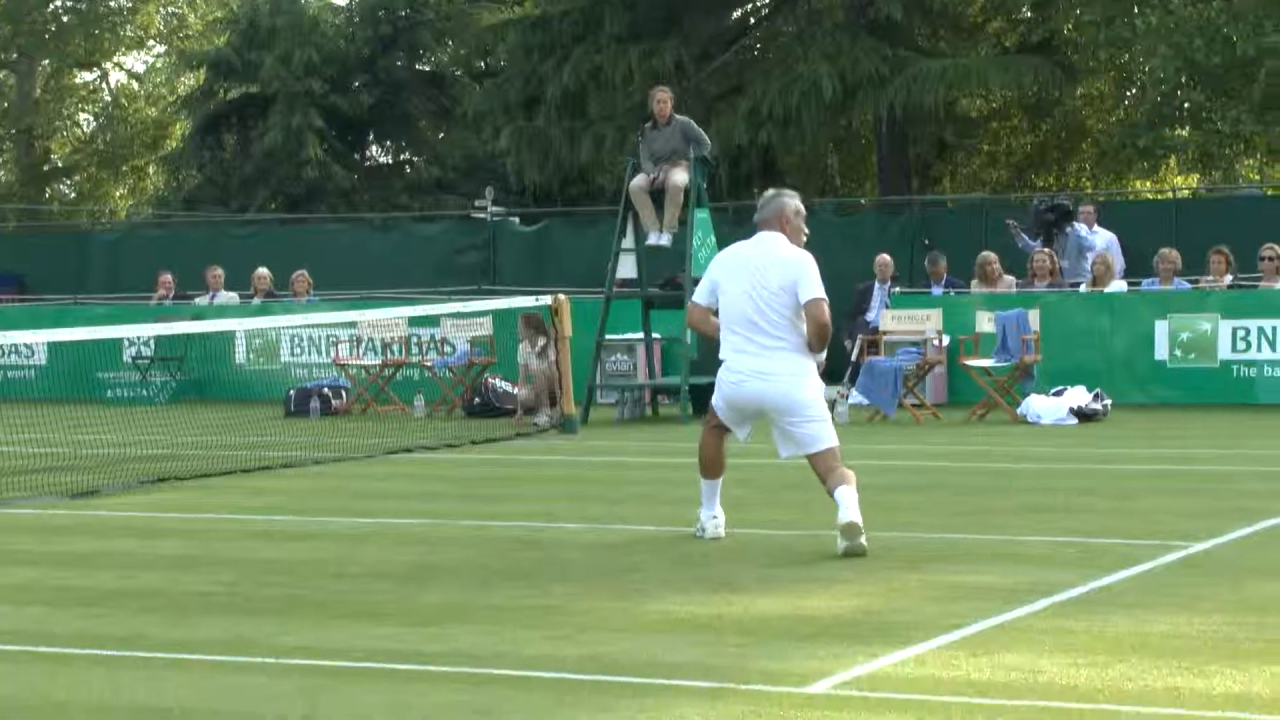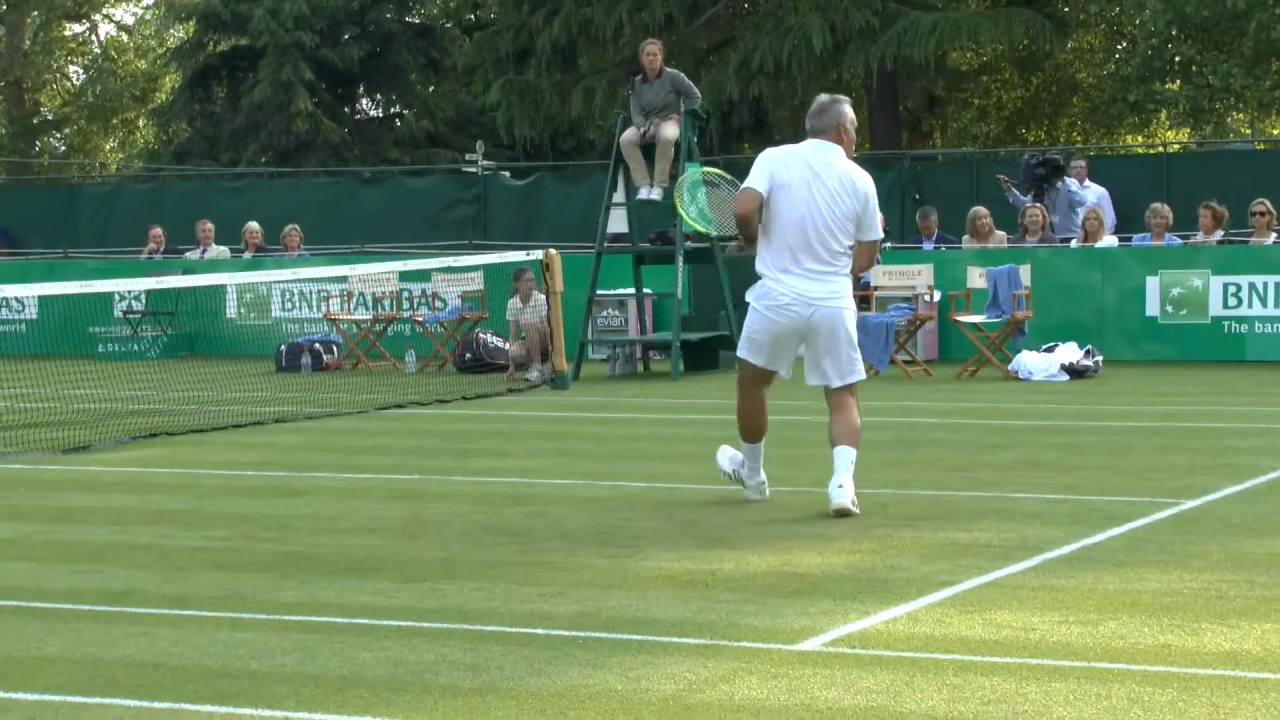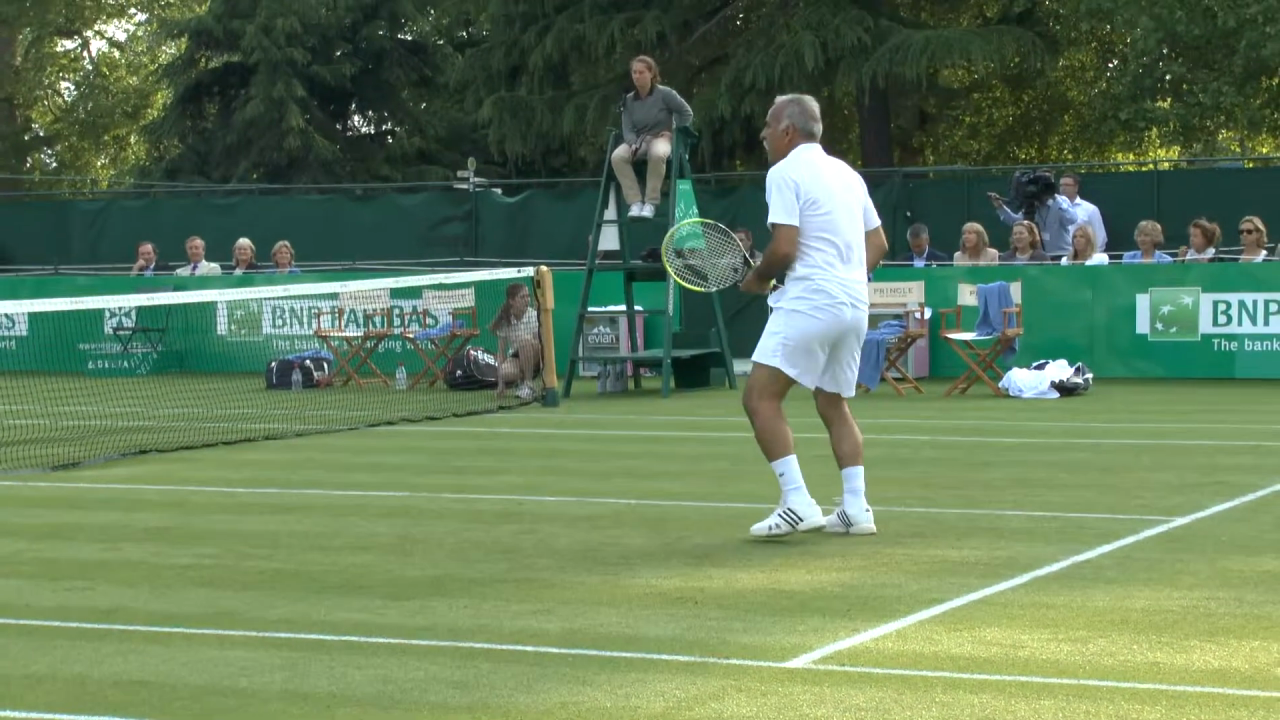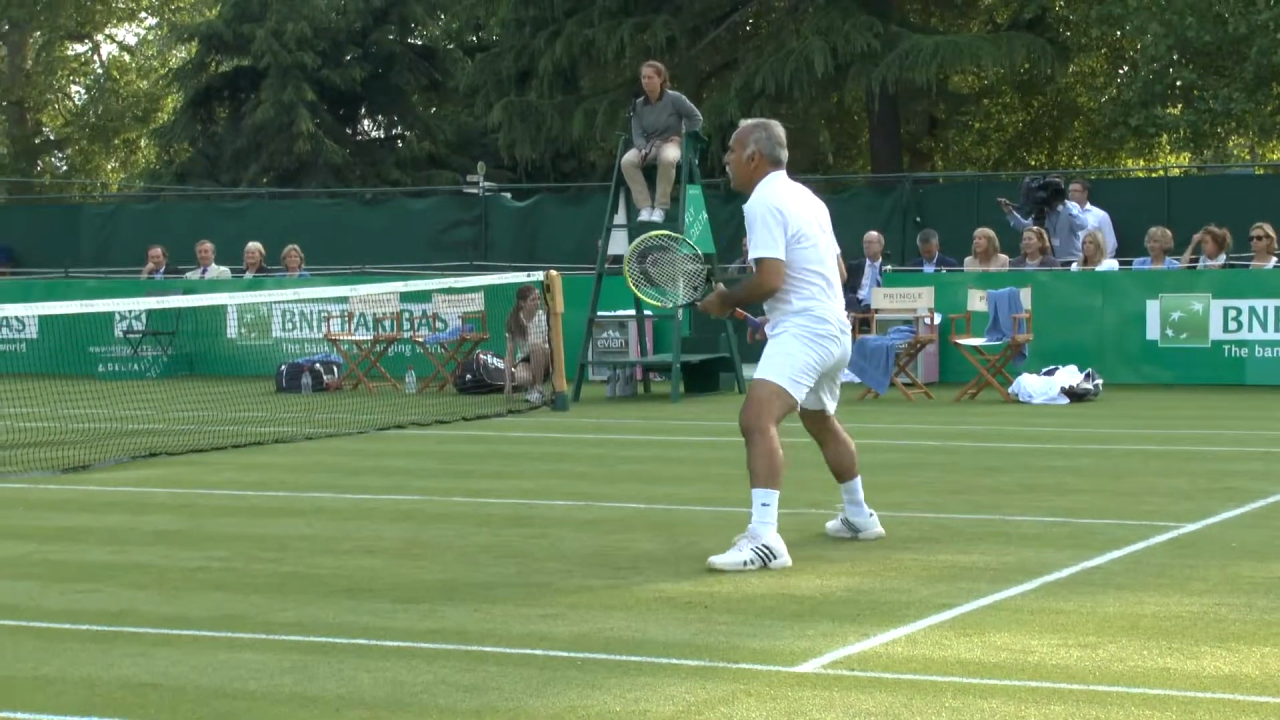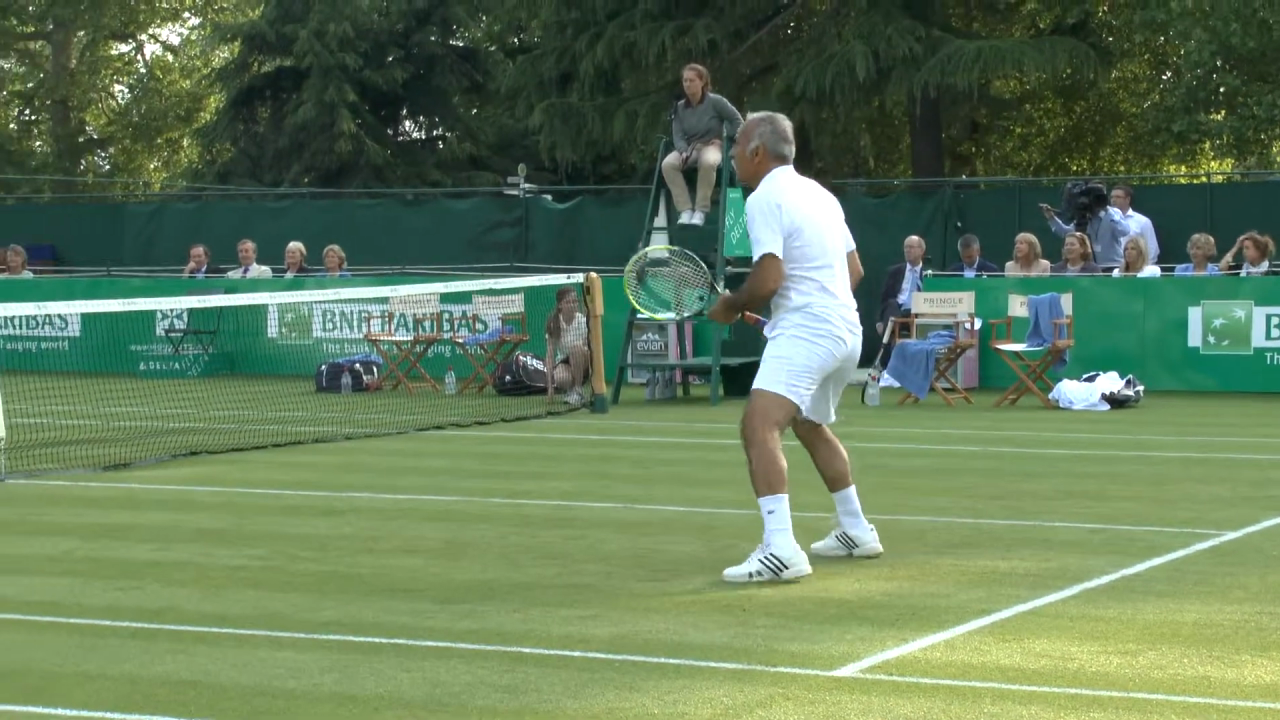
dt=0.4s
person 1, frame 1
left shoulder: (725, 257)
right shoulder: (798, 260)
left elbow: (695, 317)
right elbow: (820, 321)
right wrist: (813, 353)
left hip: (739, 378)
right hip: (792, 381)
left knee: (714, 427)
right knee: (833, 468)
left ankle: (710, 515)
right ankle: (848, 512)
person 1, frame 2
left shoulder: (773, 158)
right shoulder: (860, 179)
left elbow: (745, 209)
right elbow: (867, 257)
left wrist: (748, 236)
left hip: (776, 298)
right hip: (833, 302)
left knee: (750, 384)
right knee: (843, 398)
left ankle: (750, 471)
right ankle: (841, 483)
person 1, frame 3
left shoulder: (785, 172)
right shoulder: (848, 174)
left elbow: (784, 249)
right elbow: (878, 245)
left wrist: (758, 276)
left hip: (810, 303)
right hip: (853, 306)
left knee: (758, 396)
right knee: (832, 405)
left ankle: (798, 503)
right ankle: (855, 509)
person 1, frame 4
left shoulder: (763, 203)
right shoulder: (807, 198)
left elbow: (769, 281)
left wrist: (725, 300)
left hip: (803, 333)
right hip: (834, 331)
left knee: (757, 419)
right knee: (819, 420)
left ankle: (764, 539)
right ankle: (858, 515)
person 1, frame 5
left shoulder: (765, 199)
right shoulder: (821, 195)
left elbow: (769, 281)
right elbow: (854, 269)
left wrist: (727, 305)
left hip: (806, 332)
right hip: (846, 332)
left knee: (760, 428)
right knee: (811, 428)
left ankle: (781, 548)
right ankle: (856, 529)
